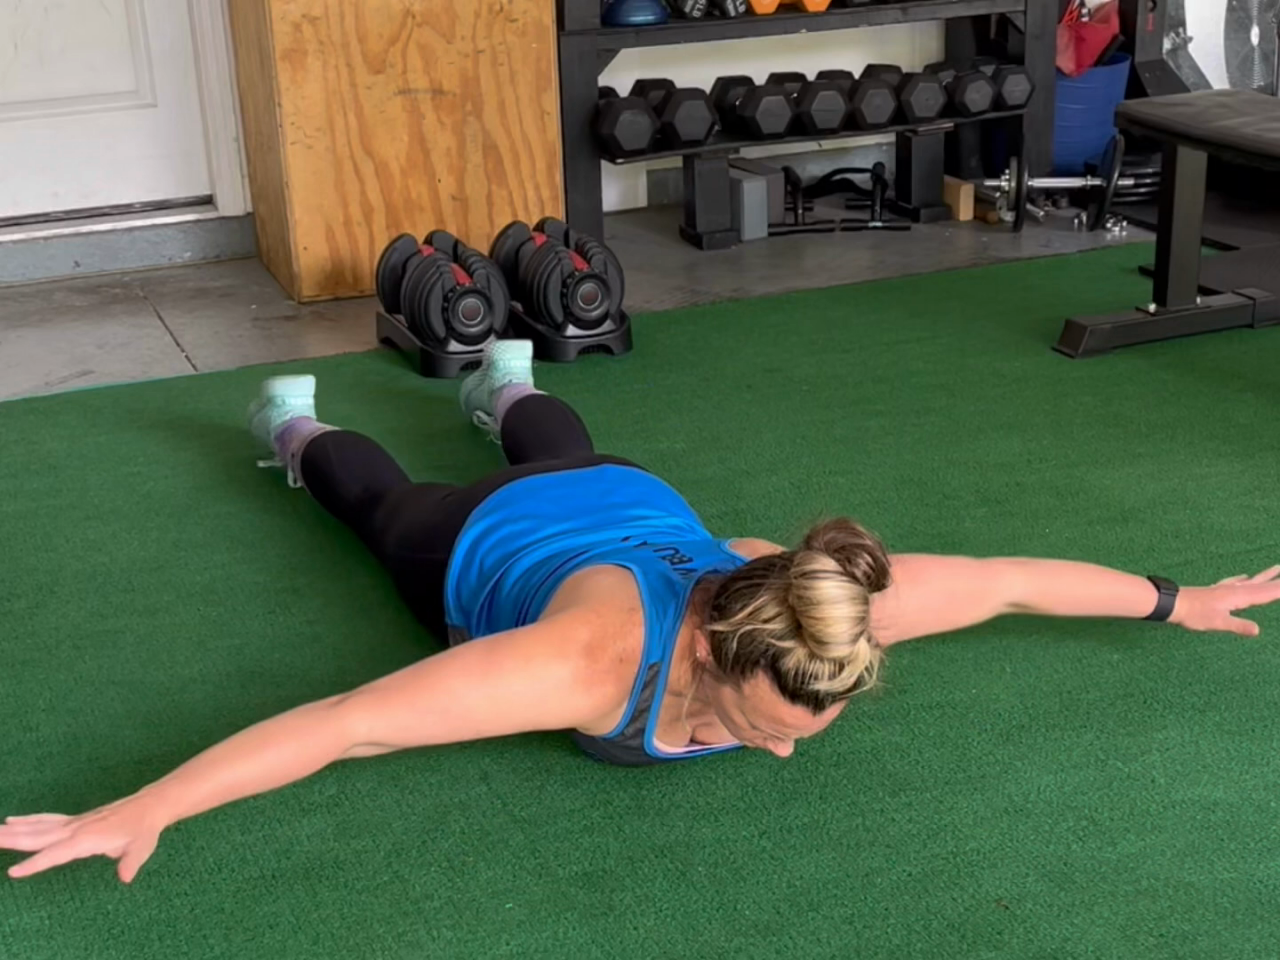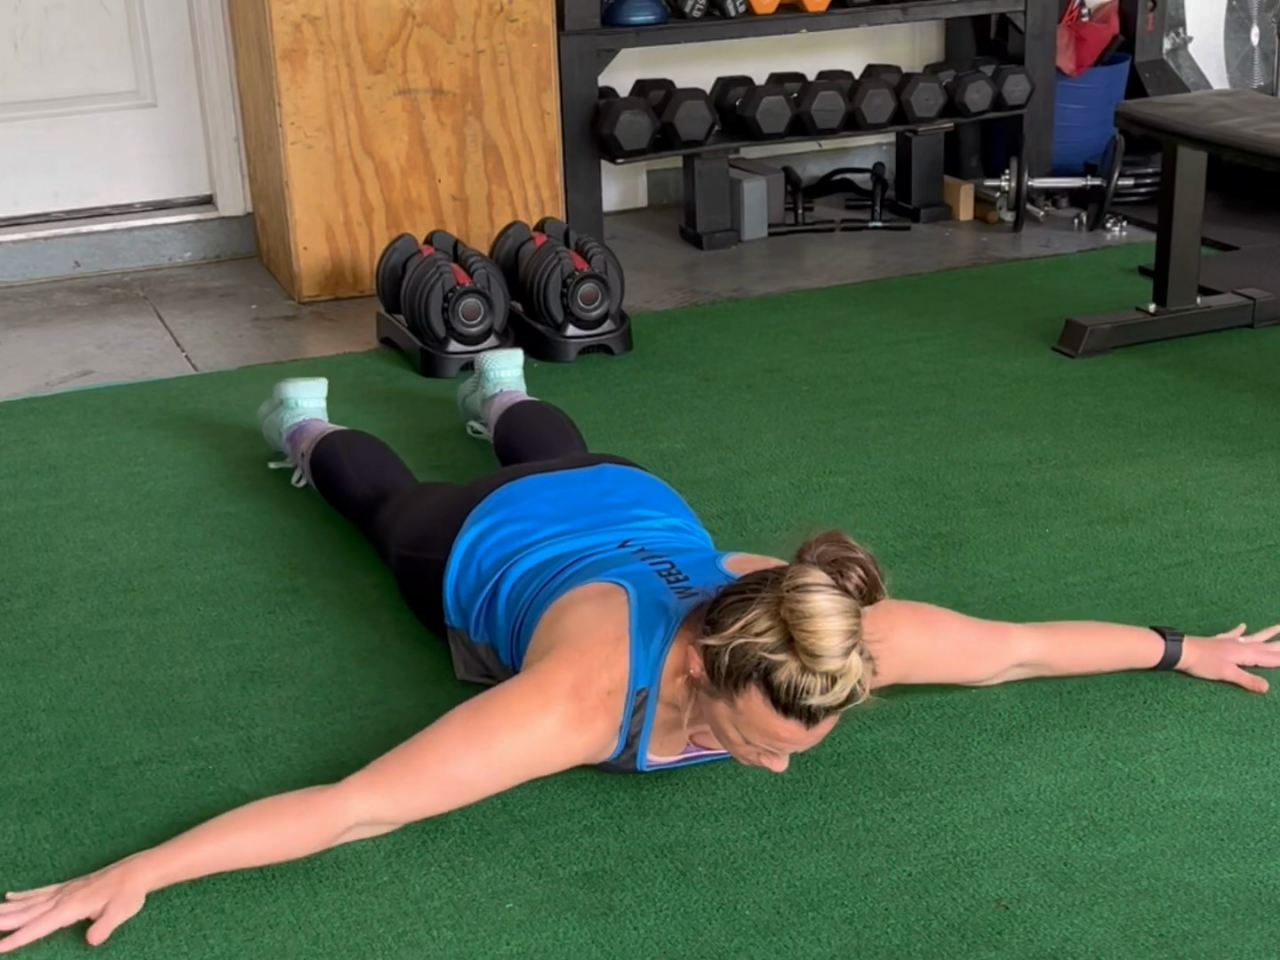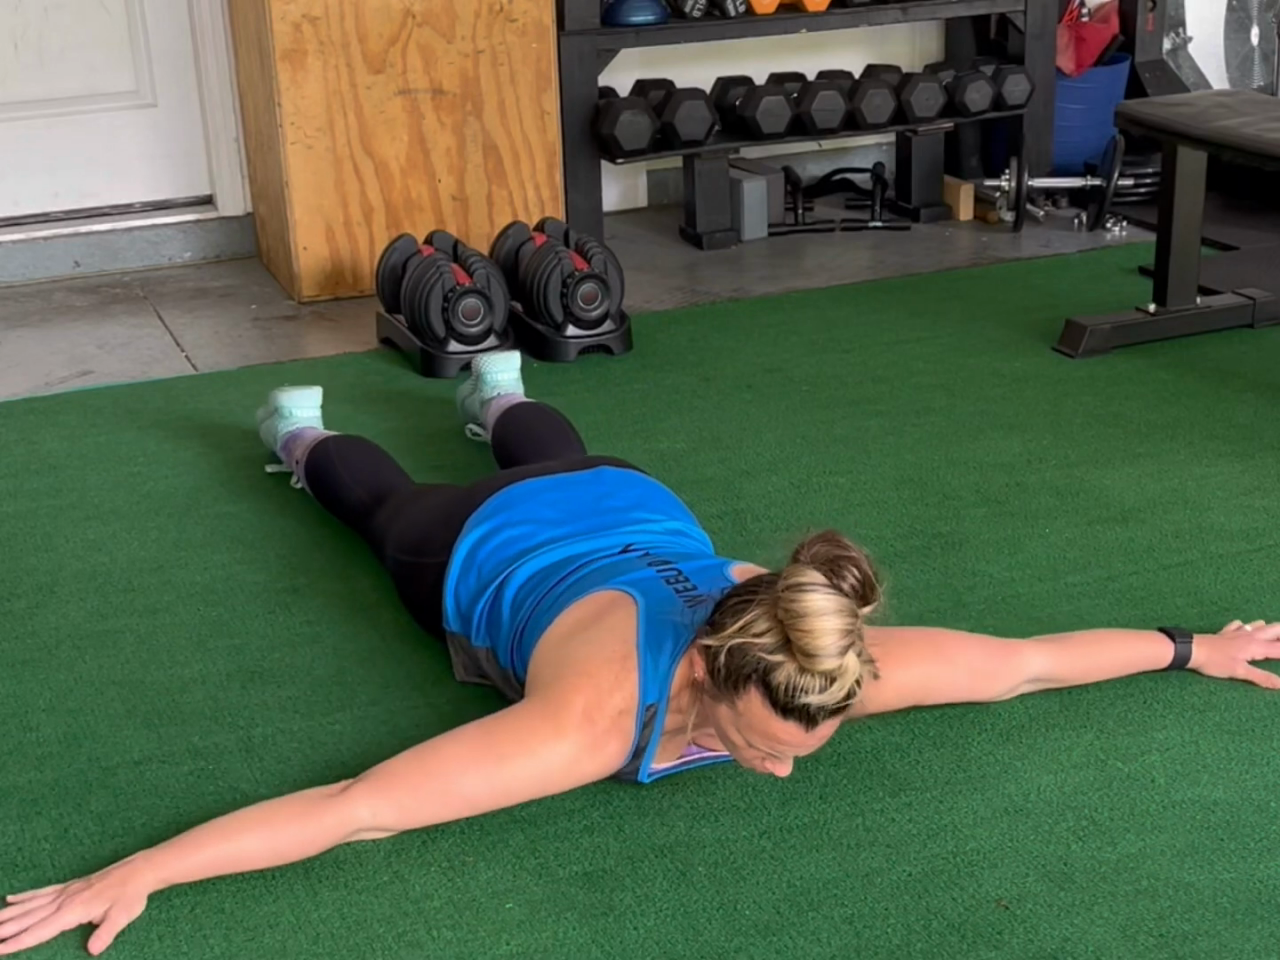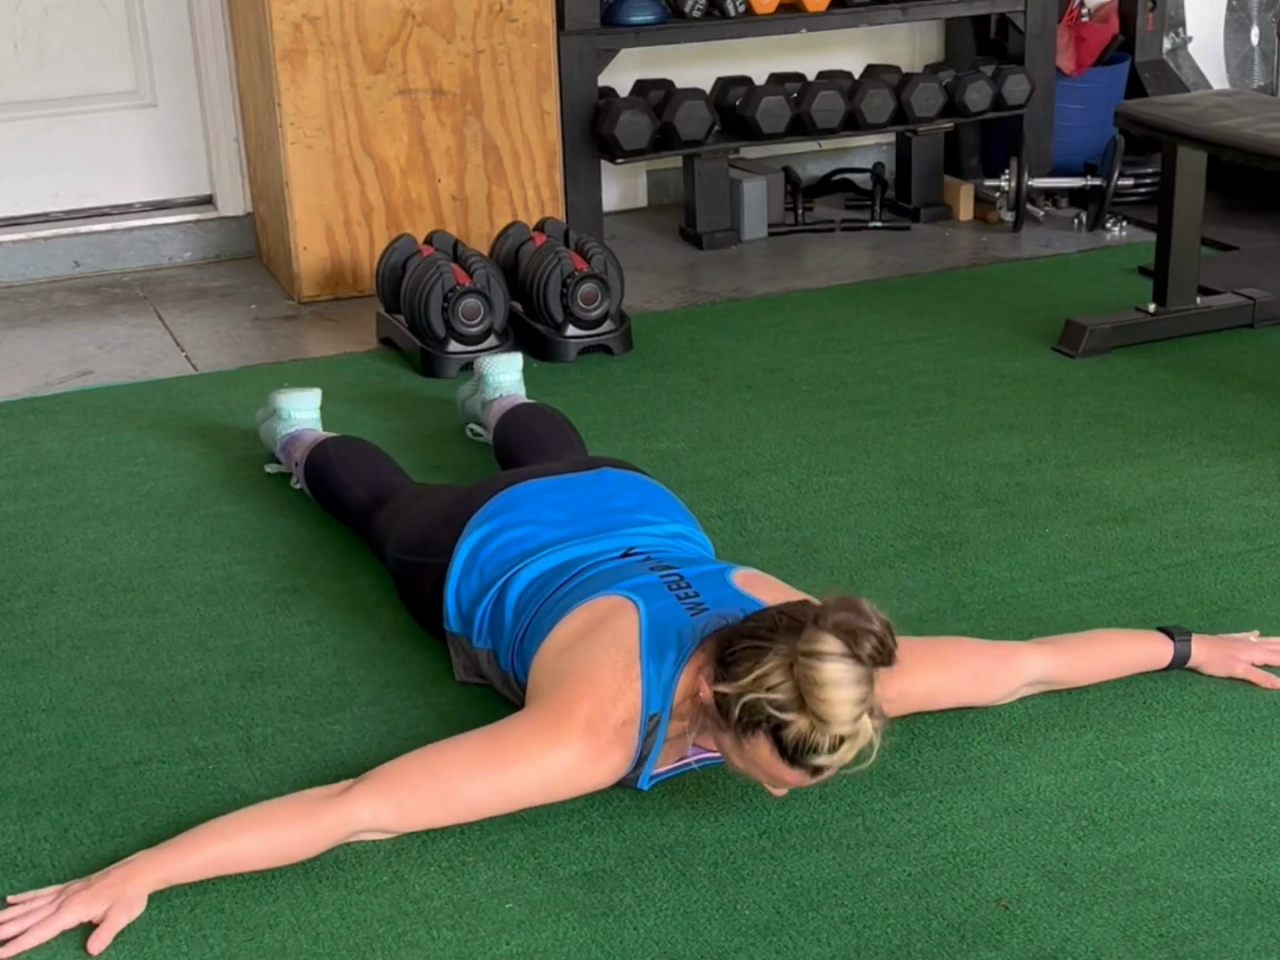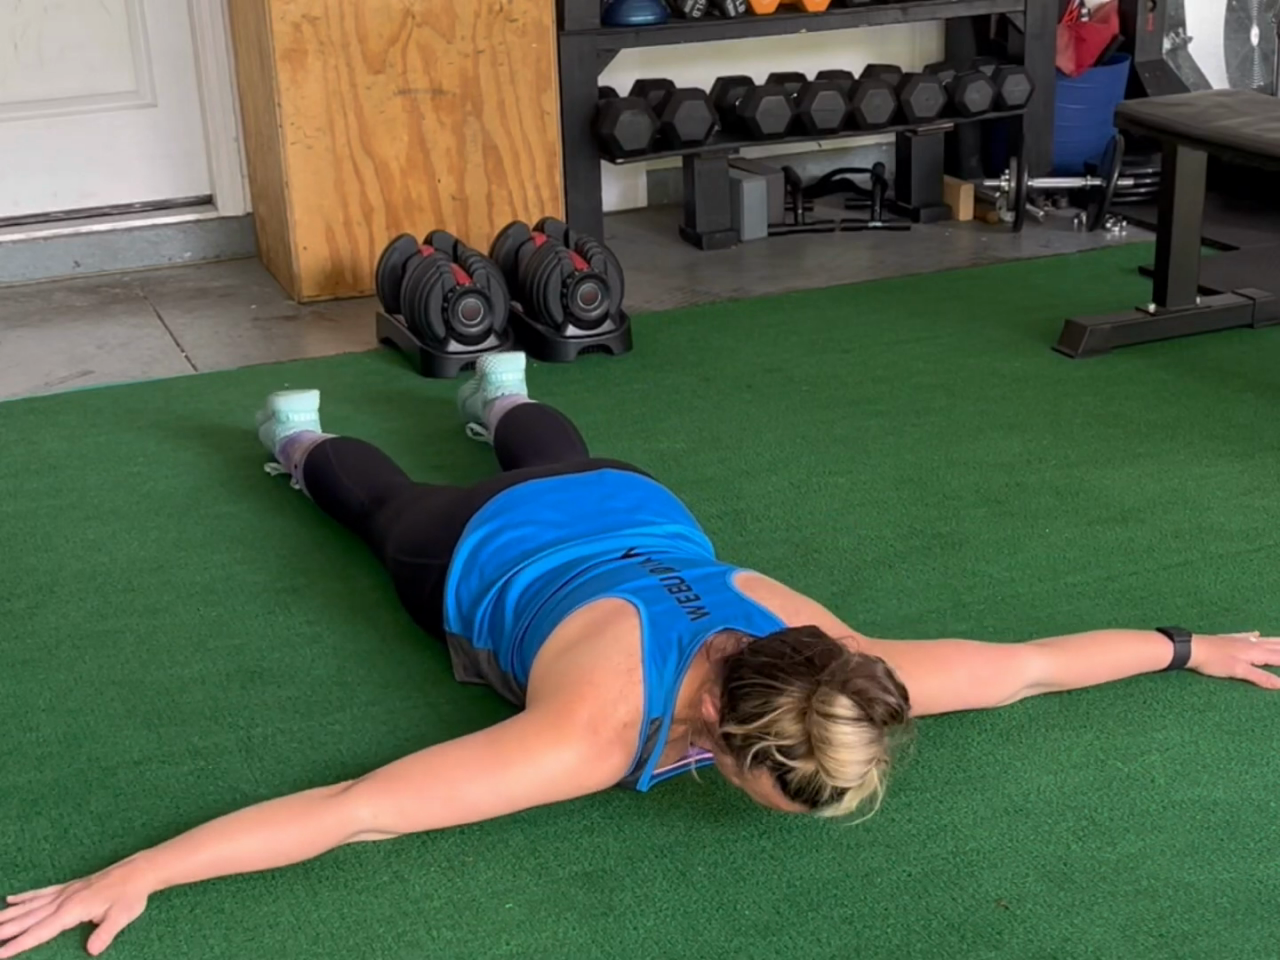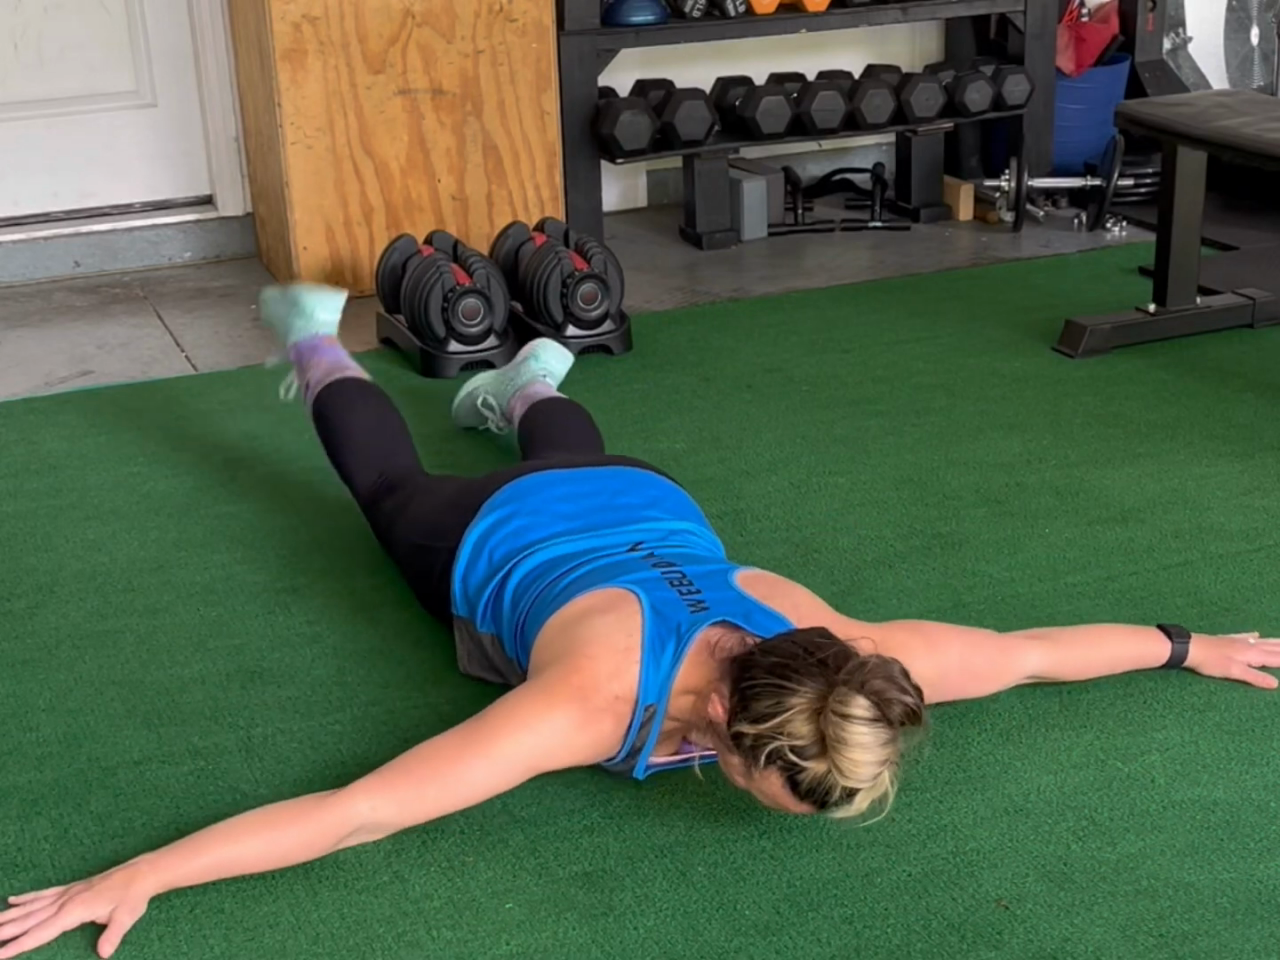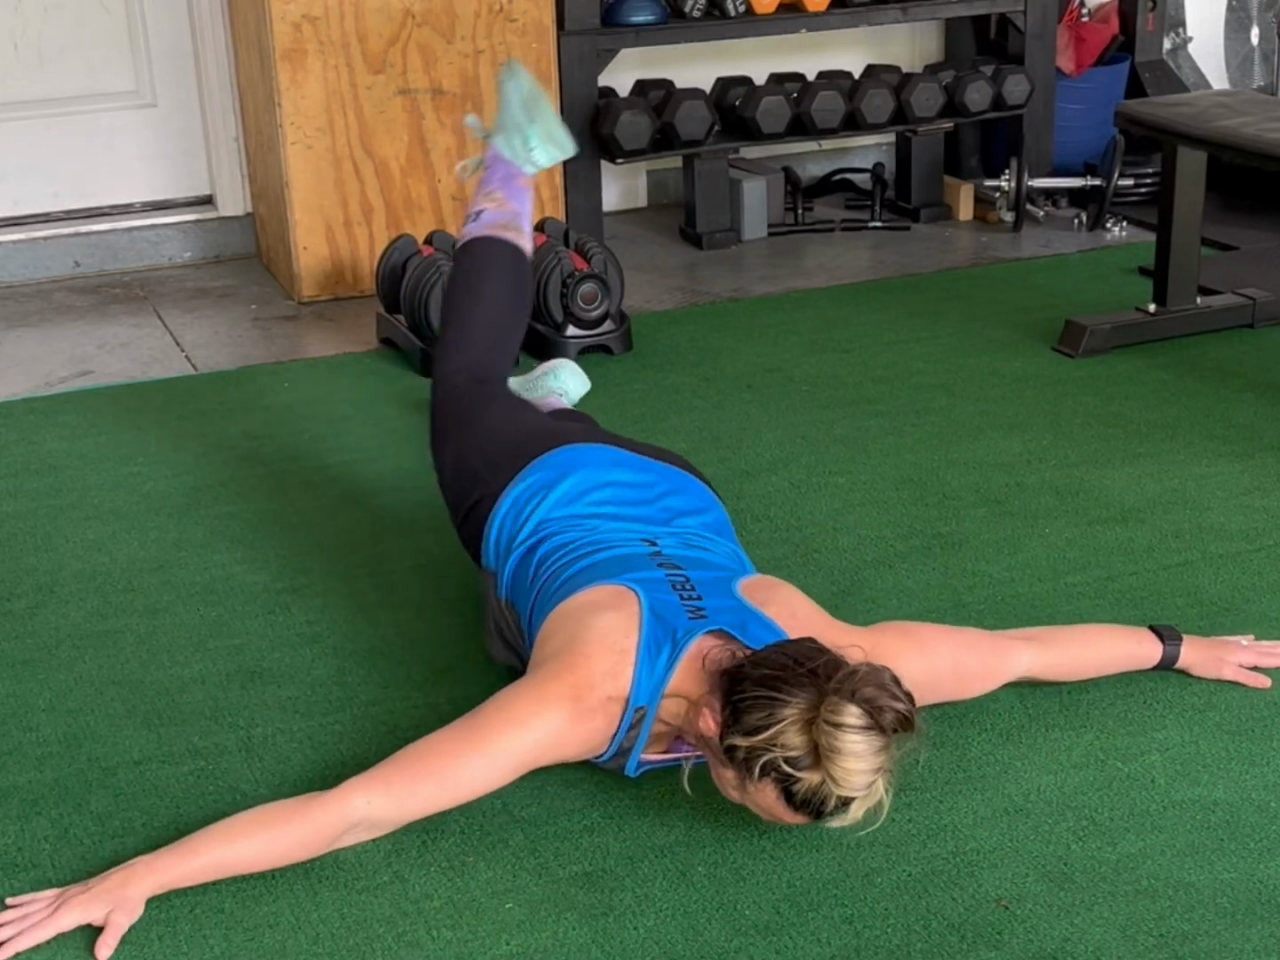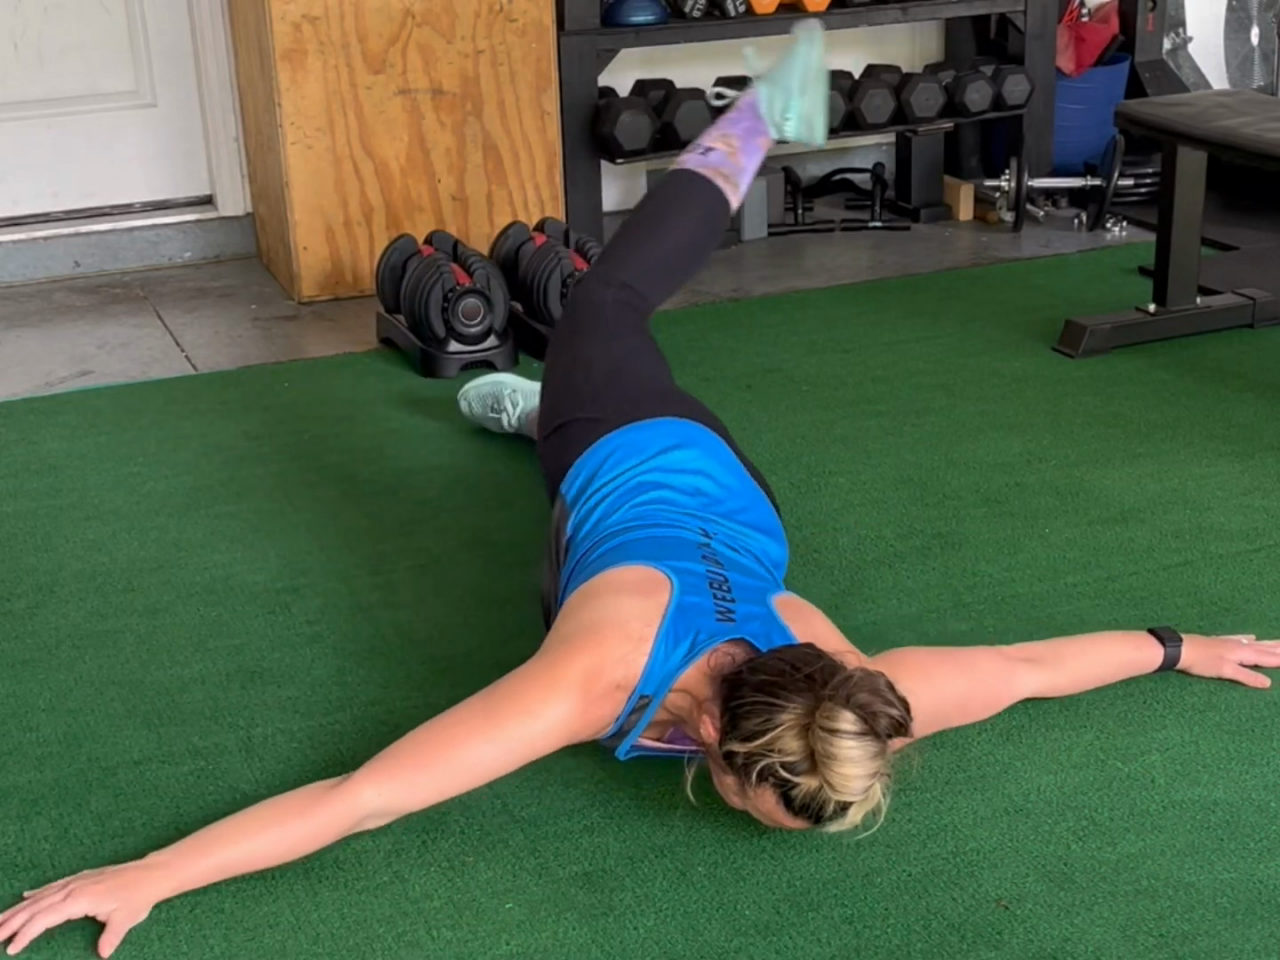
dt=0.3s
person 1, frame 1
left shoulder: (822, 611)
right shoulder: (597, 662)
left elbow: (1007, 579)
right elbow: (347, 723)
left wrist: (1177, 601)
right wrist: (134, 812)
left hip: (635, 509)
right hip: (482, 556)
left knee: (558, 447)
right knee: (384, 498)
left ankle: (504, 380)
right ankle: (296, 425)
person 1, frame 2
left shoulder: (820, 631)
right shoulder: (588, 696)
left elbow: (1022, 646)
right elbow: (345, 806)
left hip: (637, 515)
right hip: (484, 552)
left knee: (559, 460)
right knee: (395, 504)
left ankle: (498, 390)
right ankle: (308, 425)
person 1, frame 3
left shoulder: (830, 661)
right shoulder: (596, 721)
left elbow: (1029, 660)
right elbow: (345, 810)
left hip: (635, 515)
right hip: (485, 555)
left knee: (555, 459)
right knee: (389, 505)
left ankle: (496, 391)
right ankle: (302, 431)
person 1, frame 4
left shoulder: (831, 680)
right shoulder: (599, 731)
left elbow: (1032, 661)
right elbow: (348, 809)
left hip: (638, 516)
right hip: (486, 555)
left knee: (555, 460)
right knee: (387, 504)
left ankle: (496, 392)
right ankle: (300, 432)
person 1, frame 5
left shoulder: (828, 665)
right shoulder: (602, 730)
left elbow: (1034, 659)
right elbow: (341, 811)
left hip: (640, 519)
right hip: (489, 560)
left knee: (561, 461)
right knee: (389, 508)
left ankle: (501, 393)
right ankle: (301, 438)
person 1, frame 6
left shoulder: (837, 659)
right shoulder: (599, 705)
left elbow: (1026, 652)
right elbow: (350, 811)
left hip: (649, 513)
right hip: (496, 548)
left knee: (571, 448)
right knee: (398, 487)
left ankle: (524, 383)
right ankle: (317, 343)
person 1, frame 7
left shoulder: (836, 673)
right shoulder: (591, 704)
left elbow: (1024, 651)
right elbow: (340, 813)
left hip: (672, 509)
right hip: (538, 504)
right knee: (475, 363)
right ankle: (514, 156)
person 1, frame 8
left shoulder: (845, 706)
right shoulder: (601, 684)
left elbow: (1027, 667)
right elbow: (354, 800)
left hip: (717, 493)
right hip: (633, 463)
right knee: (618, 300)
right ankle: (765, 114)
